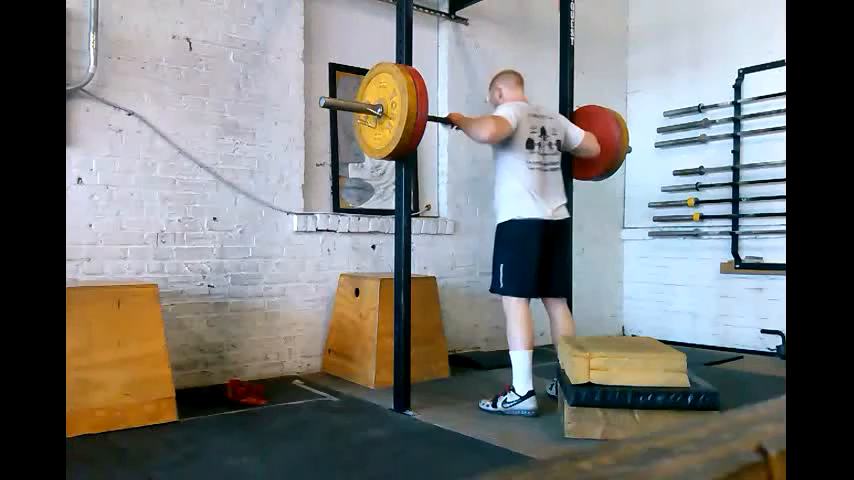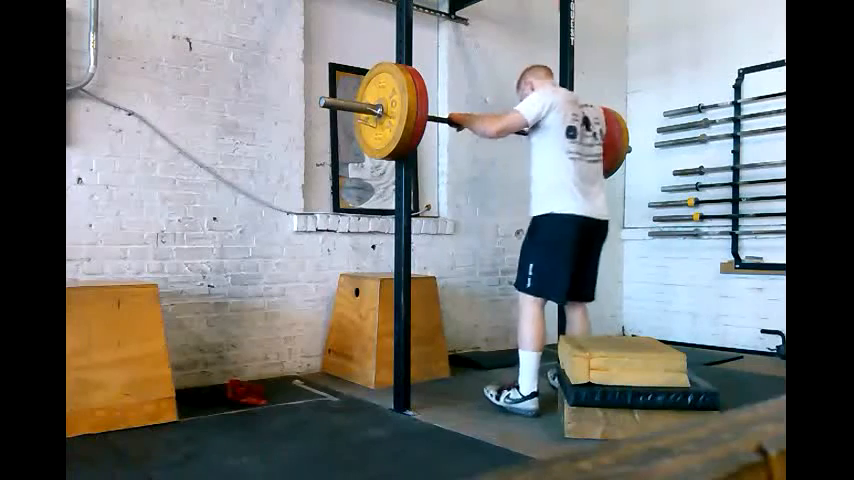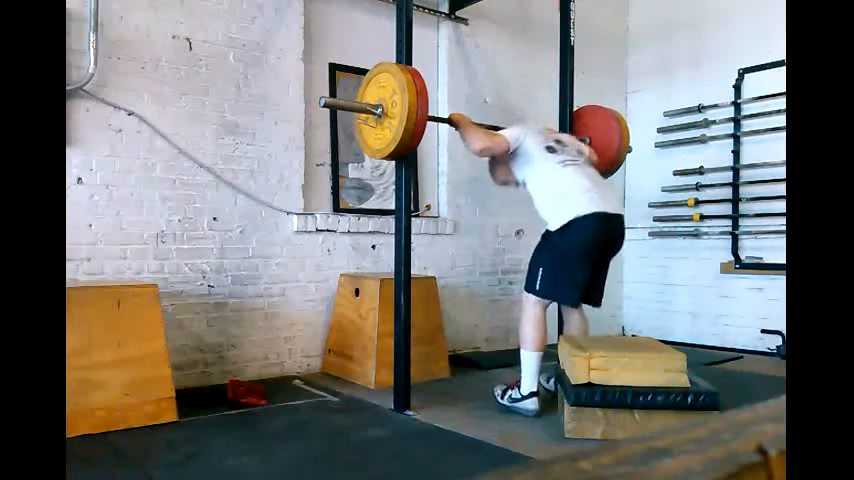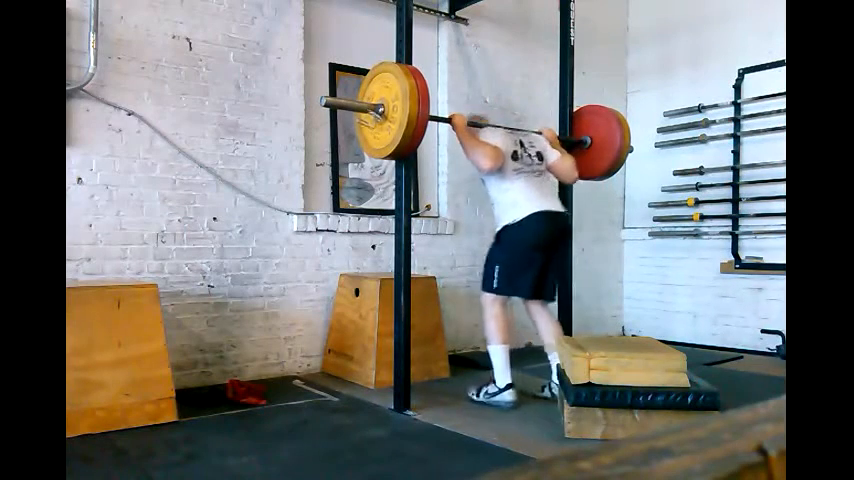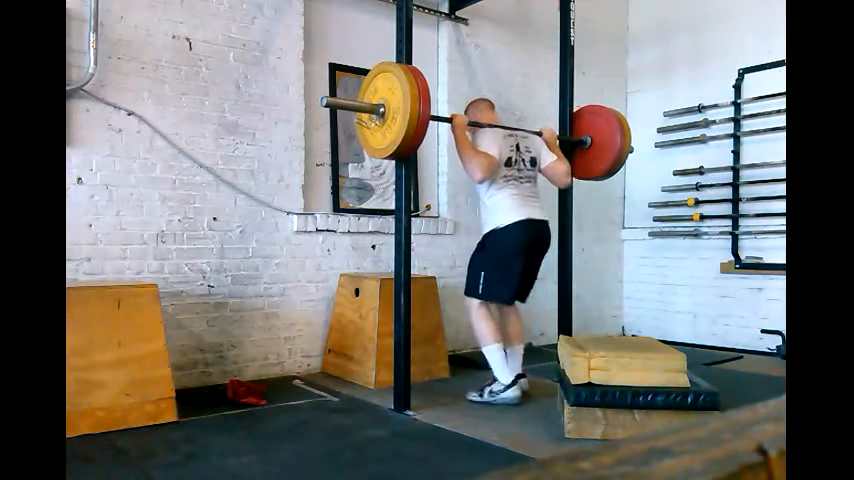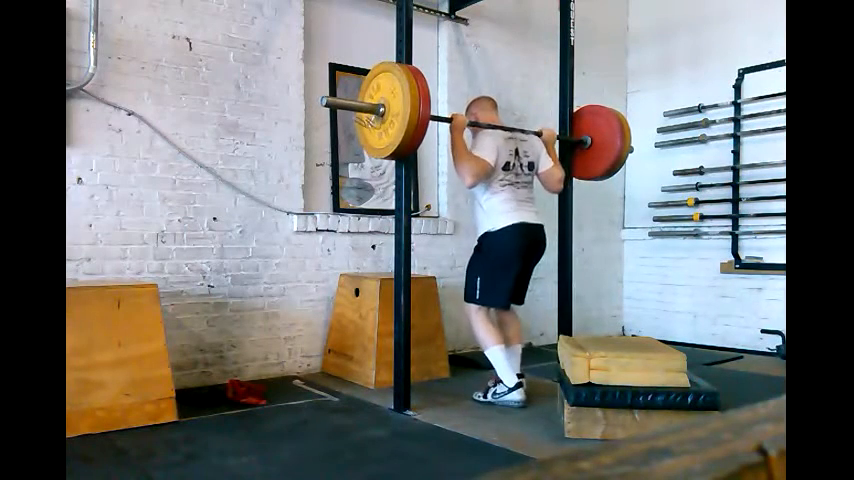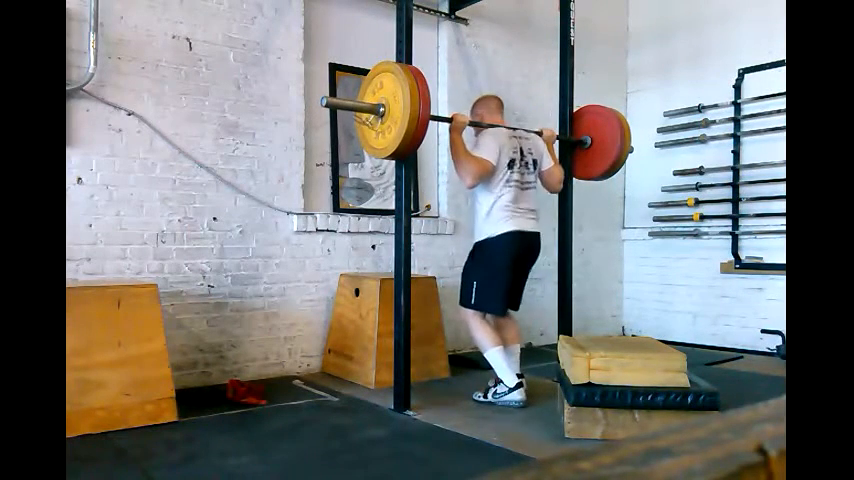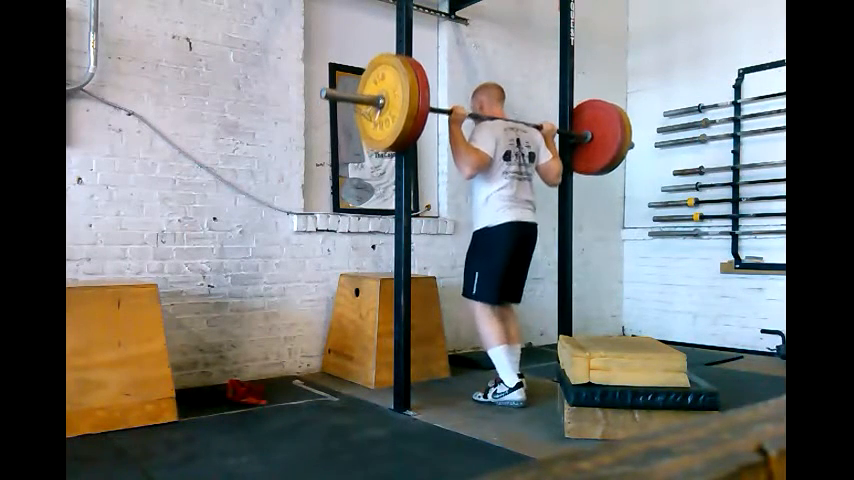
dt=0.5s
person 1, frame 1
left shoulder: (511, 111)
right shoulder: (554, 118)
left elbow: (487, 132)
right elbow: (593, 148)
left wrist: (459, 120)
left hip: (522, 221)
right hip: (557, 221)
left knee: (515, 302)
right knee: (556, 302)
left ankle: (522, 393)
person 1, frame 2
left shoulder: (547, 97)
right shoulder: (593, 110)
left elbow: (495, 127)
left wrist: (461, 118)
left hip: (558, 217)
right hip: (595, 219)
left knee: (531, 300)
right knee: (575, 302)
left ankle: (525, 392)
person 1, frame 3
left shoulder: (517, 137)
right shoulder: (556, 139)
left elbow: (480, 145)
right elbow: (593, 157)
left wrist: (460, 122)
left hip: (578, 224)
right hip: (611, 222)
left knee: (534, 302)
right knee: (571, 303)
left ankle: (526, 392)
person 1, frame 4
left shoulder: (487, 136)
right shoulder: (533, 139)
left elbow: (489, 162)
right elbow: (570, 173)
left wrist: (460, 129)
right wrist: (553, 141)
left hip: (526, 225)
right hip: (558, 223)
left knee: (493, 300)
right knee: (536, 303)
left ankle: (502, 386)
right ankle: (561, 380)
person 1, frame 5
left shoulder: (487, 136)
right shoulder: (531, 139)
left elbow: (479, 172)
right elbow: (564, 178)
left wrist: (459, 131)
right wrist: (552, 143)
left hip: (507, 231)
right hip: (538, 229)
left knee: (477, 303)
right knee: (505, 302)
left ankle: (504, 383)
right ankle: (515, 376)
person 1, frame 6
left shoulder: (488, 138)
right shoulder: (531, 141)
left elbow: (470, 176)
right elbow: (556, 183)
left wrist: (456, 132)
right wrist: (549, 144)
left hip: (504, 234)
right hip: (533, 233)
left knee: (477, 308)
right knee: (503, 305)
left ankle: (510, 385)
right ankle: (514, 376)
person 1, frame 7
left shoulder: (490, 137)
right shoulder: (533, 140)
left elbow: (470, 177)
right elbow: (556, 182)
left wrist: (455, 132)
right wrist: (549, 144)
left hip: (498, 238)
right hip: (528, 237)
left knee: (473, 313)
right knee: (498, 310)
left ankle: (510, 386)
right ankle: (513, 376)
person 1, frame 8
left shoulder: (487, 130)
right shoulder: (530, 133)
left elbow: (469, 168)
right elbow: (554, 176)
left wrist: (455, 124)
right wrist: (549, 138)
left hip: (497, 228)
right hip: (525, 227)
left knee: (481, 306)
right knee: (503, 305)
left ankle: (510, 385)
right ankle: (513, 376)
